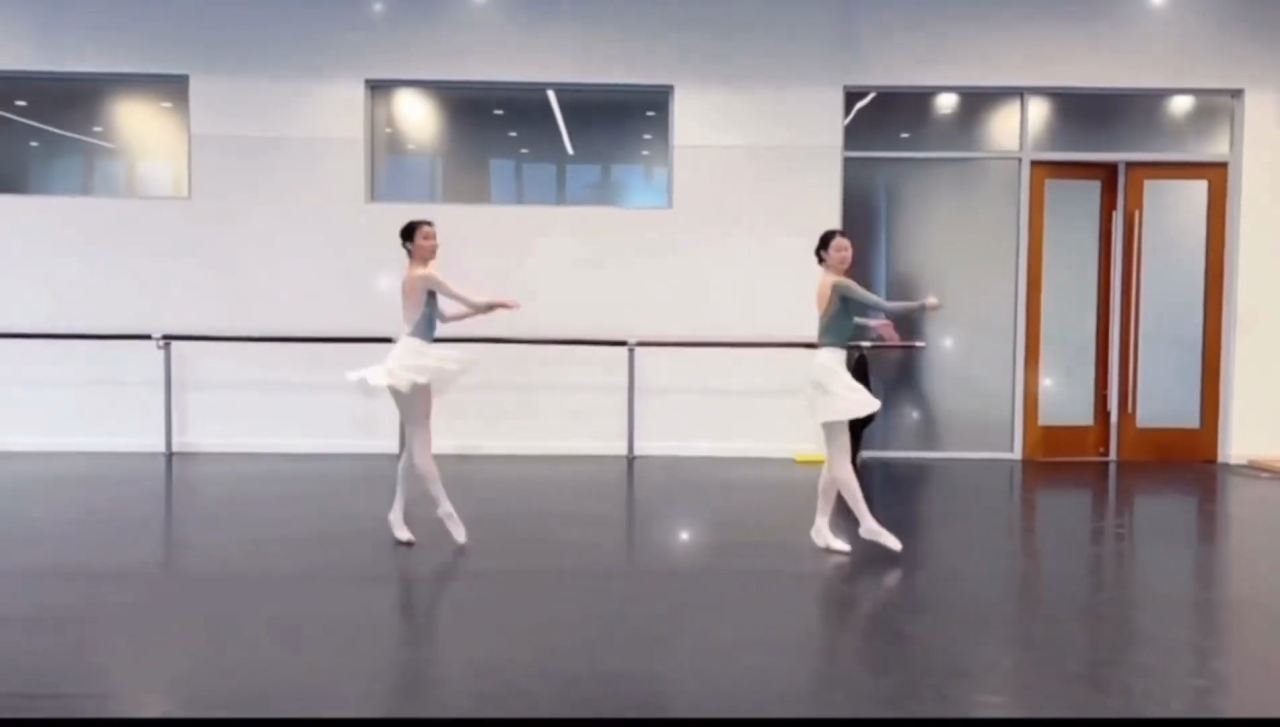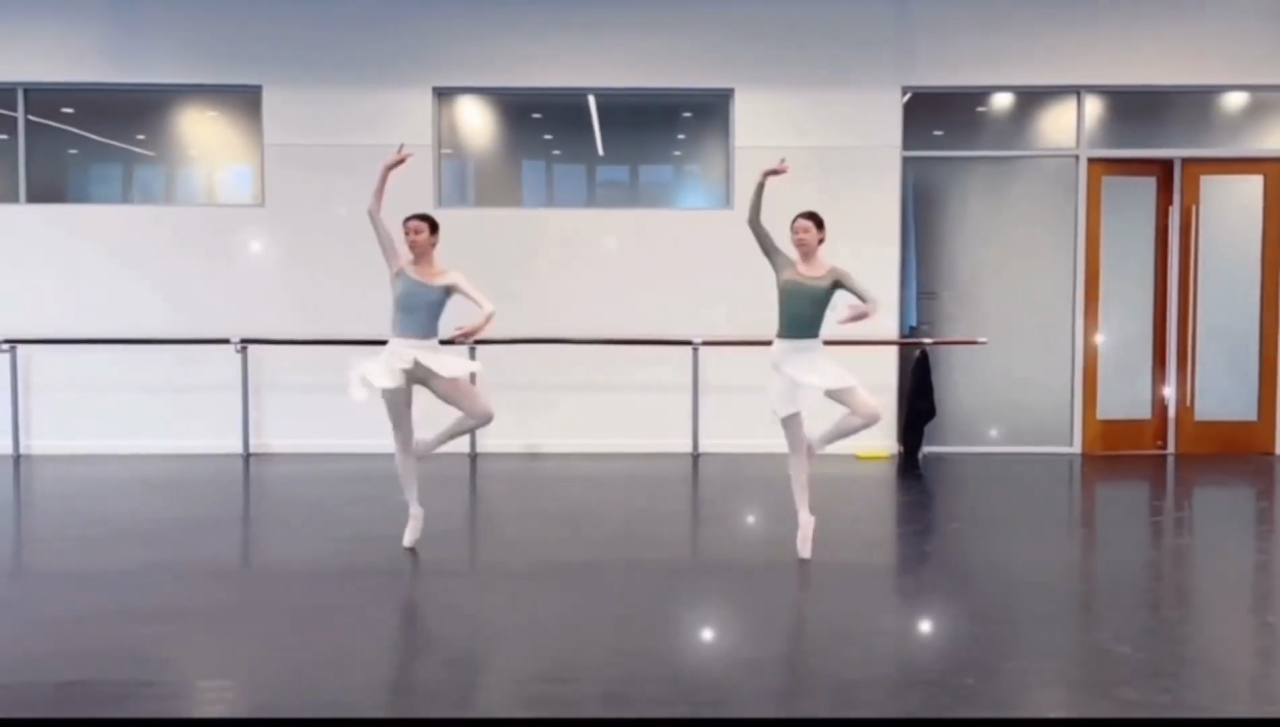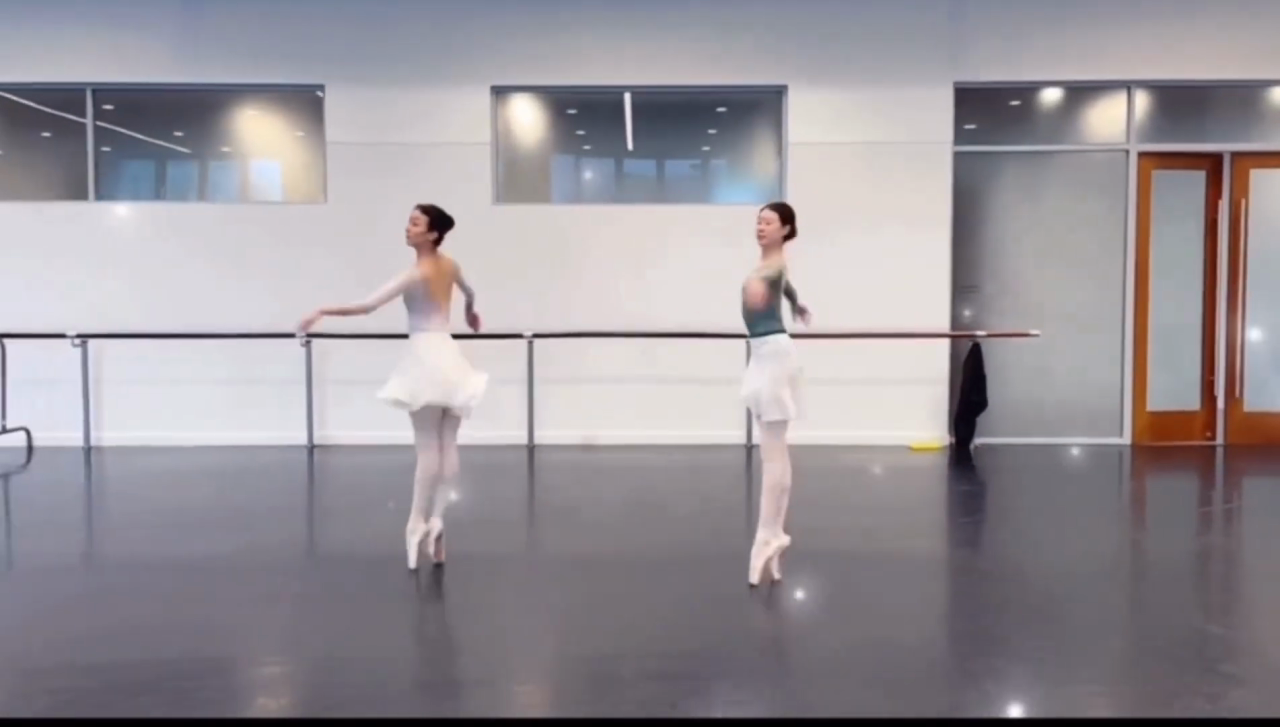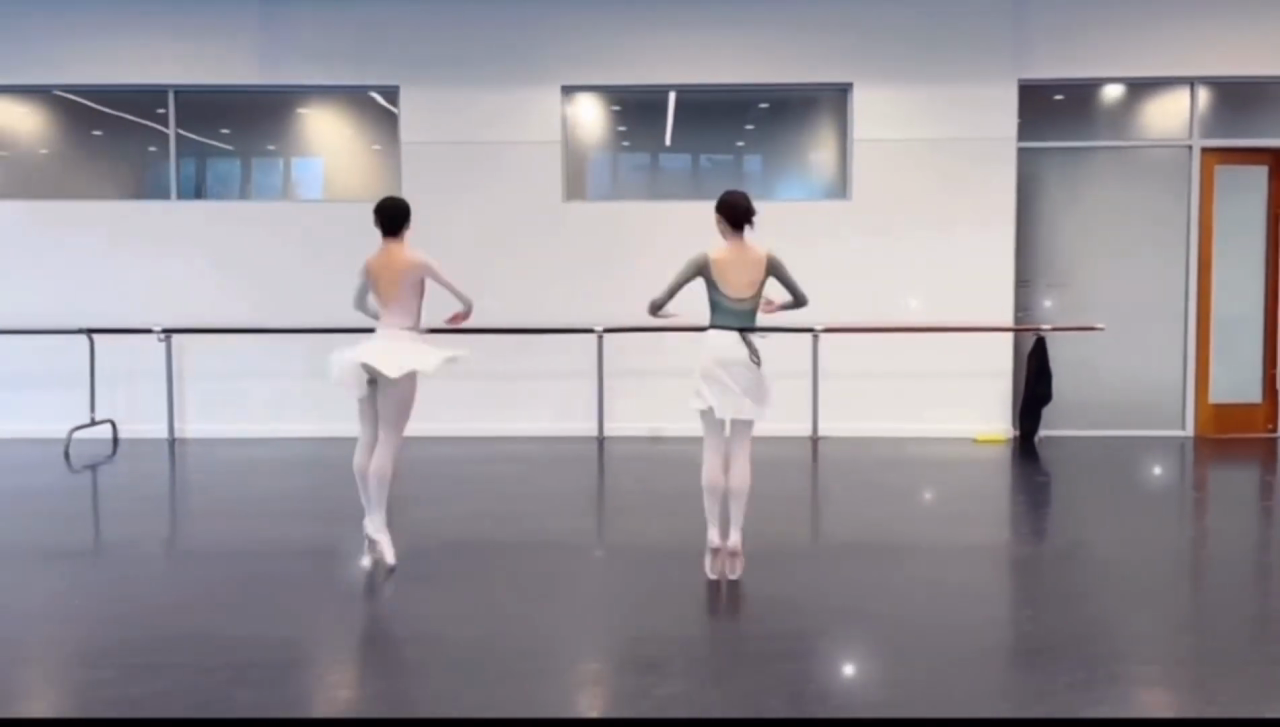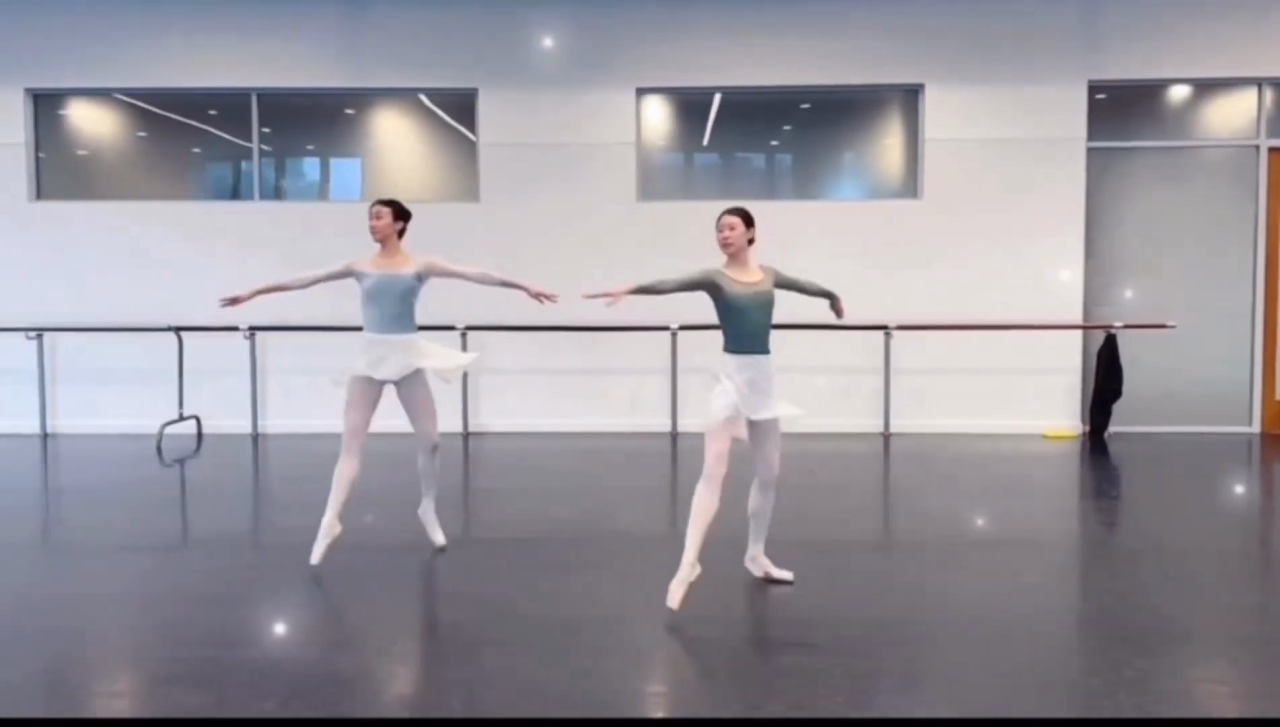
dt=1s
person 1, frame 1
left shoulder: (829, 285)
right shoulder: (841, 284)
right elbow: (885, 307)
left wrist: (869, 323)
right wrist: (925, 303)
left hip: (830, 367)
right hip: (830, 366)
left knee: (837, 455)
right knee: (841, 456)
left ankle: (821, 526)
right ankle: (869, 524)
person 1, frame 2
left shoulder: (834, 272)
right shoulder: (781, 264)
left elbow: (864, 295)
right elbow: (753, 222)
left wrist: (869, 306)
right wrist: (763, 178)
left hip: (814, 356)
right hip: (785, 356)
left knee: (870, 412)
right knee: (795, 446)
left ankle: (814, 444)
right ankle: (804, 517)
person 1, frame 3
left shoulder: (777, 266)
right shoulder: (764, 265)
left elbow: (766, 287)
left wrist: (762, 284)
right wrist: (796, 306)
left hip: (775, 354)
right hip: (763, 355)
left knee: (774, 453)
right knee: (772, 454)
left ankle: (767, 536)
right ankle: (773, 534)
person 1, frame 4
left shoulder: (705, 258)
right shoulder: (767, 258)
left elbow: (660, 301)
right elbow: (800, 299)
left wrist: (657, 310)
right wrist: (780, 305)
left hip: (714, 350)
right hip: (745, 353)
left knee: (716, 450)
right knee: (740, 453)
left ankle: (716, 535)
right ankle: (734, 536)
person 1, frame 5
left shoulder: (768, 275)
right shoulder: (713, 277)
left elbow: (810, 286)
right elbow: (666, 284)
left wrist: (832, 296)
right wrist: (630, 289)
left hip: (761, 376)
right hip: (730, 375)
left knee: (769, 474)
right knee: (712, 475)
left ankle: (756, 555)
right ankle: (688, 565)
person 2, frame 1
left shoulder: (420, 278)
right shoulder: (427, 275)
left elbow: (447, 315)
right elbow: (472, 302)
left wrist: (486, 307)
right wrist: (493, 303)
left hip: (421, 365)
right hip: (407, 363)
left knee: (416, 445)
right knee: (419, 444)
left ankle: (398, 514)
right ankle: (445, 509)
person 2, frame 2
left shoulder: (450, 279)
right shoulder: (397, 264)
left elbow: (487, 306)
right elbow: (374, 214)
left wrist: (479, 322)
right wrist: (386, 172)
left hip: (430, 358)
right hip: (395, 358)
left knee: (482, 412)
right knee: (403, 444)
left ankle: (429, 444)
right ankle: (414, 511)
person 2, frame 3
left shoulder: (415, 275)
right shoulder: (450, 265)
left elbow: (368, 306)
right elbow: (468, 290)
left wrist: (324, 311)
right wrist: (470, 311)
left hip: (425, 356)
right hip: (448, 355)
left knee: (427, 446)
right knee: (446, 444)
left ankle: (418, 524)
right ankle: (435, 519)
person 2, frame 4
left shoulder: (369, 264)
right shoulder: (419, 261)
left elbow: (358, 303)
right elbow: (465, 300)
right wrist: (460, 314)
left hip: (377, 352)
right hip: (399, 355)
left knee: (368, 440)
right knee: (388, 440)
left ankle: (372, 519)
right ankle: (376, 523)
person 2, frame 5
left shoulder: (421, 265)
right shoulder: (359, 265)
left elbow: (476, 275)
right elbow: (307, 279)
left wrist: (524, 287)
right wrist: (254, 291)
left hip: (408, 360)
right hip: (371, 359)
left knee: (430, 441)
right knee: (351, 446)
left ankle: (428, 508)
right ankle: (329, 522)
